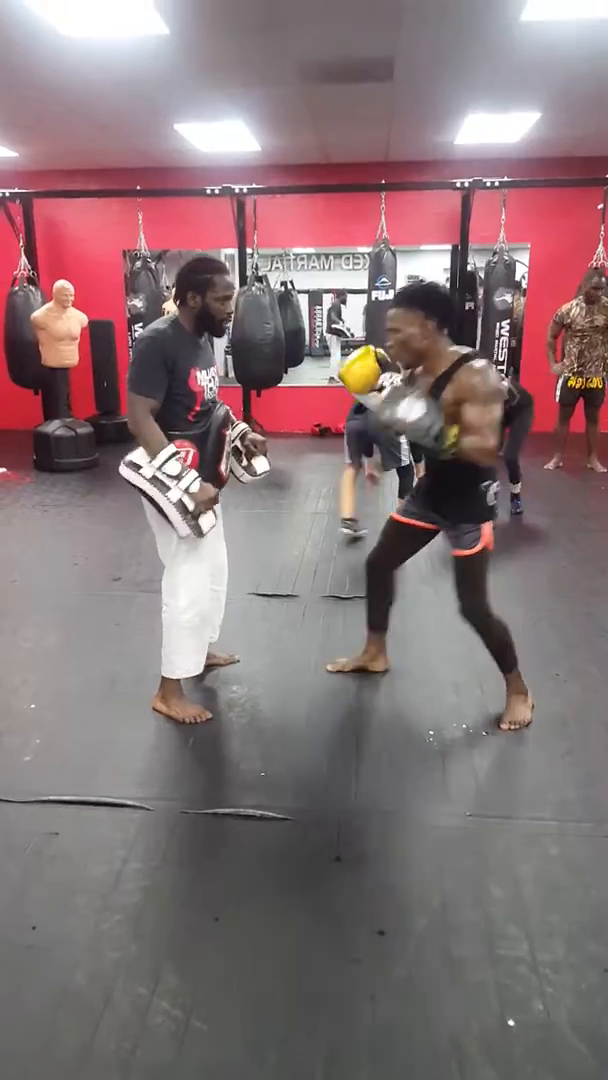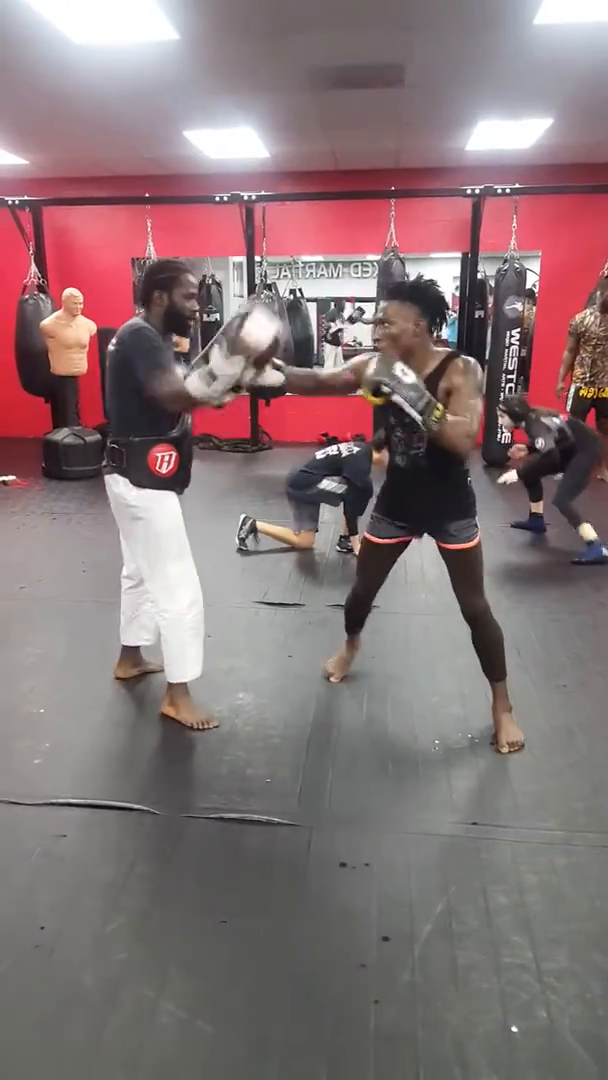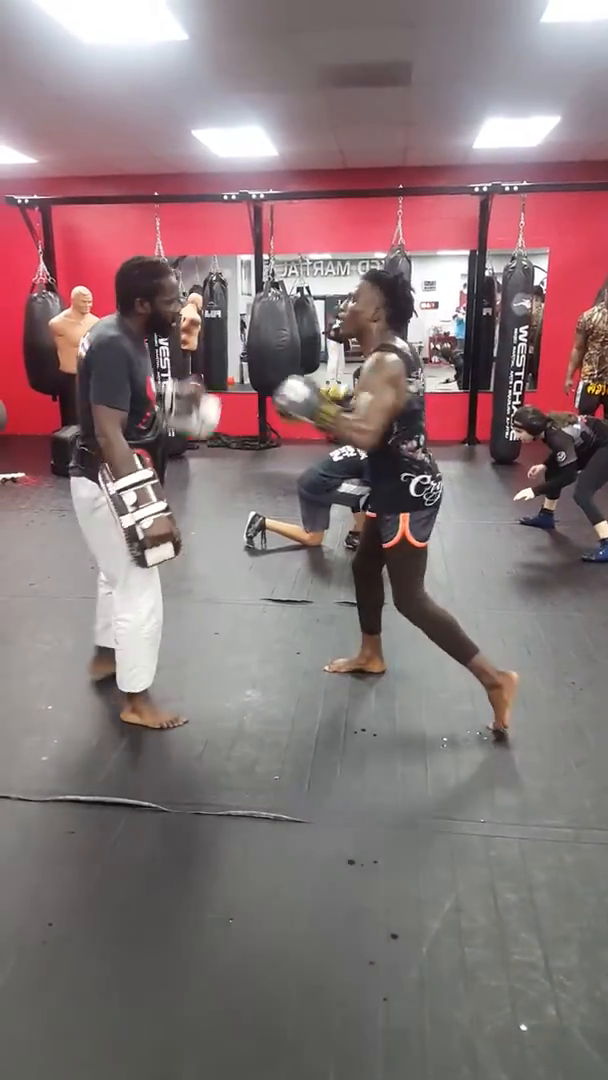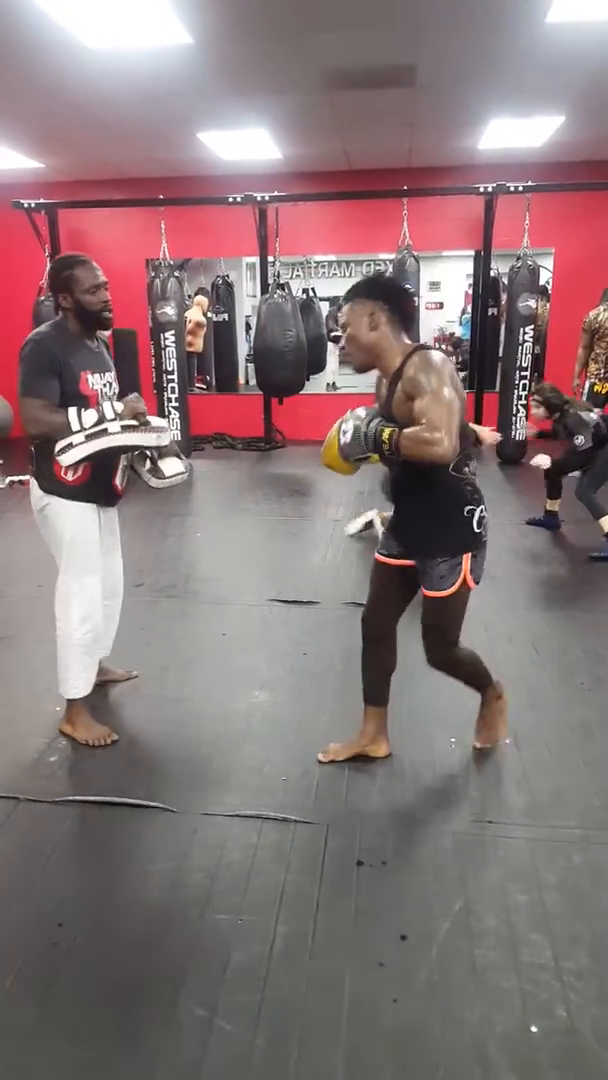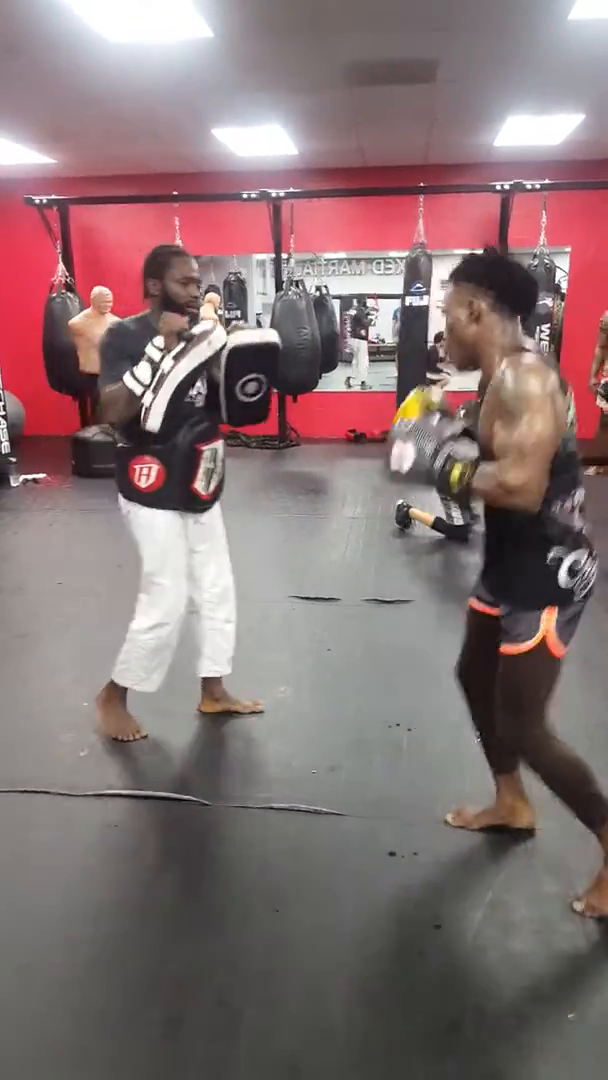
dt=1s
person 1, frame 1
left shoulder: (475, 375)
right shoulder: (422, 368)
left elbow: (486, 451)
left hip: (469, 502)
right hip: (430, 491)
left knee: (474, 606)
right knee: (378, 563)
left ankle: (518, 689)
right ankle: (374, 653)
person 1, frame 2
left shoulder: (461, 370)
right shoulder: (376, 365)
left elbow: (466, 441)
right elbow: (319, 382)
left wrist: (417, 399)
right wrist: (275, 372)
left hip: (450, 507)
right hip: (396, 502)
left knee: (475, 608)
right knee: (363, 591)
left ankle: (502, 705)
right ankle: (350, 647)
person 1, frame 3
left shoulder: (384, 364)
right shoulder: (396, 353)
left elbow: (363, 433)
left wrist: (312, 407)
right wrist: (327, 403)
left hip: (405, 490)
right hip: (402, 483)
left knee: (410, 598)
right knee: (365, 566)
left ankle: (494, 679)
right ankle: (370, 654)
person 1, frame 4
left shoulder: (428, 368)
right shoulder: (390, 377)
left elbow: (441, 445)
left wrist: (374, 435)
right wrist: (363, 442)
left hip: (452, 528)
right hip: (407, 523)
left knee: (439, 650)
right knee: (375, 623)
left ankle: (492, 696)
right ankle: (373, 734)
person 1, frame 5
left shoulder: (521, 377)
right shoulder: (505, 375)
left elbow: (522, 488)
left wrist: (445, 469)
left hip: (546, 573)
right hip: (512, 563)
left knee: (524, 729)
right knee: (475, 675)
right ankle: (511, 802)
person 2, frame 1
left shoulder: (201, 337)
right shoulder: (158, 342)
right elbow: (140, 420)
left wrist: (240, 434)
left hip: (200, 475)
left knee: (212, 568)
right knee: (189, 577)
left ankle: (199, 648)
right ankle: (170, 690)
person 2, frame 2
left shoulder: (149, 337)
right shoulder: (138, 337)
left elbow: (171, 396)
right elbow: (175, 396)
left wrist: (225, 369)
right wrist: (230, 356)
left hip: (135, 476)
right hip: (144, 480)
left knee: (140, 570)
right knee: (177, 583)
left ankle: (130, 657)
right ankle: (178, 694)
person 2, frame 3
left shoulder: (120, 333)
right shoulder: (114, 348)
right elbow: (108, 435)
left hip: (113, 481)
right hip: (108, 485)
left knee: (118, 576)
right knee: (139, 591)
left ankle: (106, 655)
right ankle: (135, 700)
person 2, frame 4
left shoulder: (97, 342)
right shoulder: (45, 346)
right elbow: (36, 421)
left wrist: (133, 423)
right wrist: (115, 414)
left hip: (99, 486)
right hip: (64, 492)
left knee: (107, 583)
right knee: (82, 594)
left ankle: (92, 664)
right ankle: (75, 710)
person 2, frame 5
left shoulder: (194, 336)
right shoulder: (125, 336)
left elbow: (221, 410)
right elbow: (114, 410)
right wrist: (161, 349)
left hip: (199, 488)
right hip: (152, 493)
left knee: (216, 590)
right knee: (164, 602)
left ankle: (213, 690)
right ankle: (114, 695)
